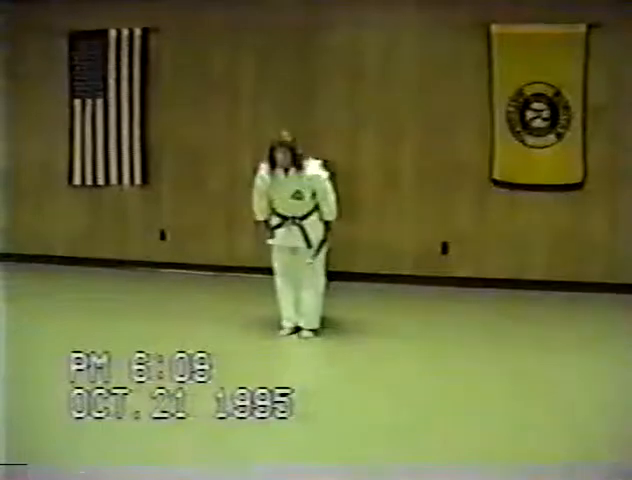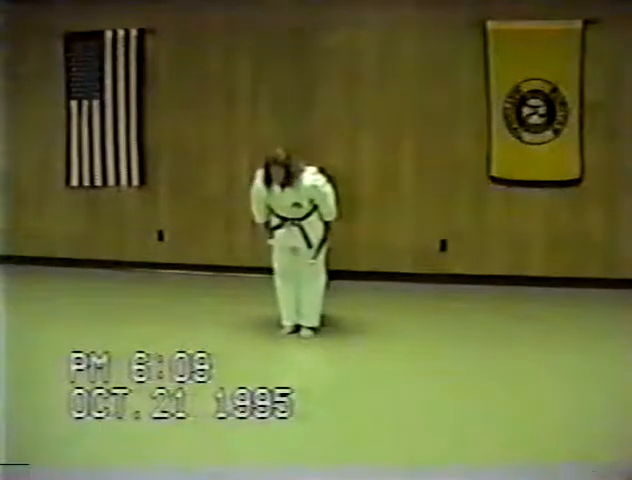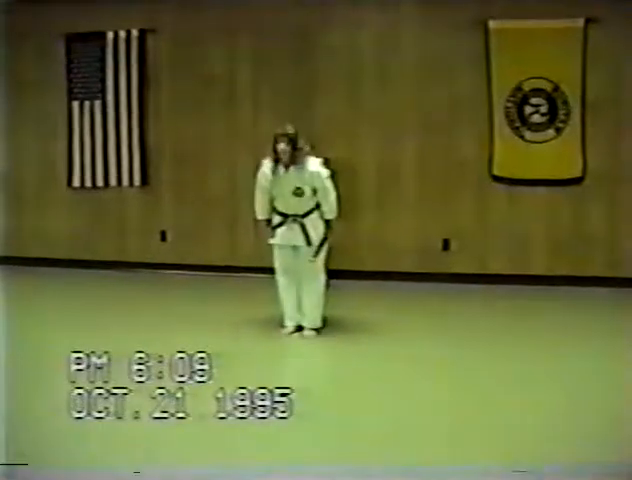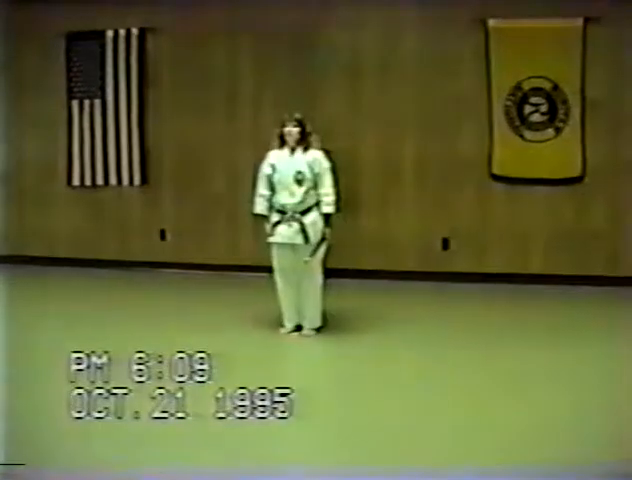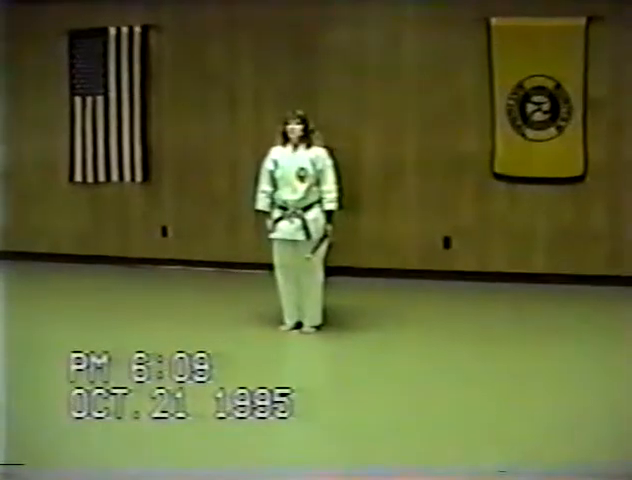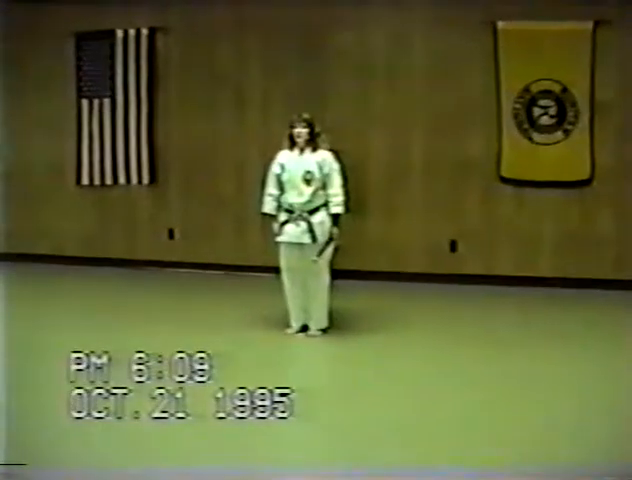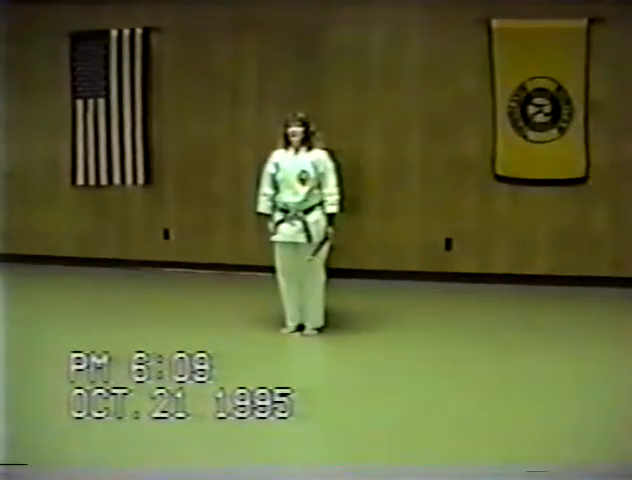
dt=0.4s
person 1, frame 1
left shoulder: (313, 171)
right shoulder: (265, 173)
left elbow: (327, 199)
right elbow: (260, 200)
left wrist: (327, 227)
right wrist: (266, 225)
left hip: (309, 225)
right hip: (282, 226)
left knee: (311, 274)
right knee: (283, 273)
left ankle: (309, 323)
right ankle: (289, 321)
person 1, frame 2
left shoulder: (310, 182)
right shoulder: (260, 184)
left elbow: (327, 201)
right elbow: (258, 206)
left wrist: (327, 226)
right wrist: (266, 226)
left hip: (309, 226)
right hip: (282, 226)
left knee: (311, 273)
right knee: (283, 273)
left ankle: (309, 322)
right ankle: (289, 321)
person 1, frame 3
left shoulder: (313, 168)
right shoulder: (267, 168)
left elbow: (328, 197)
right elbow: (262, 198)
left wrist: (327, 225)
right wrist: (266, 224)
left hip: (310, 225)
right hip: (283, 225)
left knee: (311, 273)
right knee: (285, 273)
left ankle: (312, 322)
right ankle: (291, 321)
person 1, frame 4
left shoulder: (316, 157)
right shoulder: (272, 158)
left elbow: (326, 190)
right elbow: (263, 190)
left wrist: (326, 223)
right wrist: (266, 220)
left hip: (309, 221)
right hip: (281, 222)
left knee: (310, 272)
right knee: (283, 272)
left ankle: (311, 322)
right ankle: (291, 320)
person 1, frame 5
left shoulder: (318, 154)
right shoulder: (275, 154)
left elbow: (328, 188)
right elbow: (265, 186)
left wrist: (328, 219)
right wrist: (268, 216)
left hip: (310, 218)
right hip: (283, 218)
left knee: (311, 269)
right knee: (284, 269)
left ankle: (312, 319)
right ankle: (290, 318)
person 1, frame 6
left shoulder: (325, 158)
right shoulder: (282, 158)
left elbow: (335, 191)
right elbow: (272, 190)
left wrist: (335, 223)
right wrist: (274, 219)
left hip: (317, 222)
right hip: (289, 222)
left knee: (317, 273)
right knee: (291, 272)
left ankle: (318, 322)
right ankle: (297, 321)
person 1, frame 7
left shoulder: (319, 157)
right shoulder: (276, 157)
left elbow: (330, 191)
right elbow: (267, 190)
left wrist: (330, 222)
right wrist: (269, 218)
left hip: (312, 221)
right hip: (284, 221)
left knee: (312, 272)
right knee: (286, 272)
left ankle: (314, 321)
right ankle: (293, 320)
